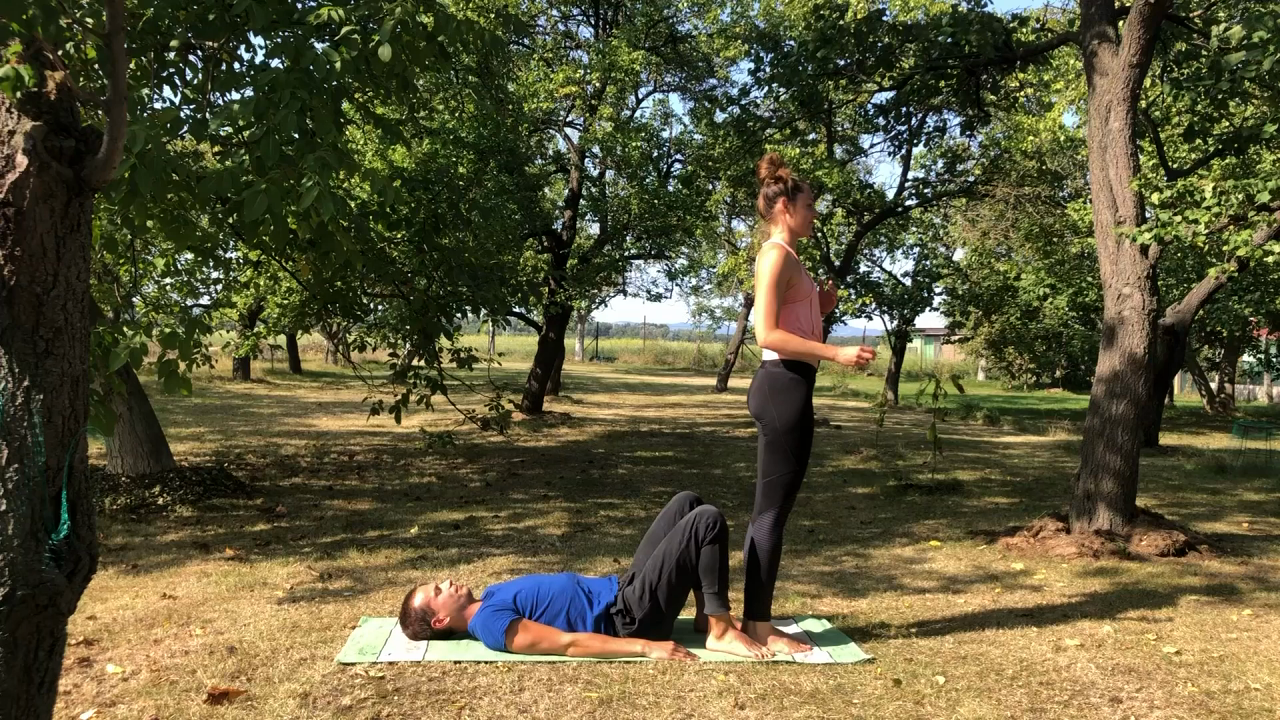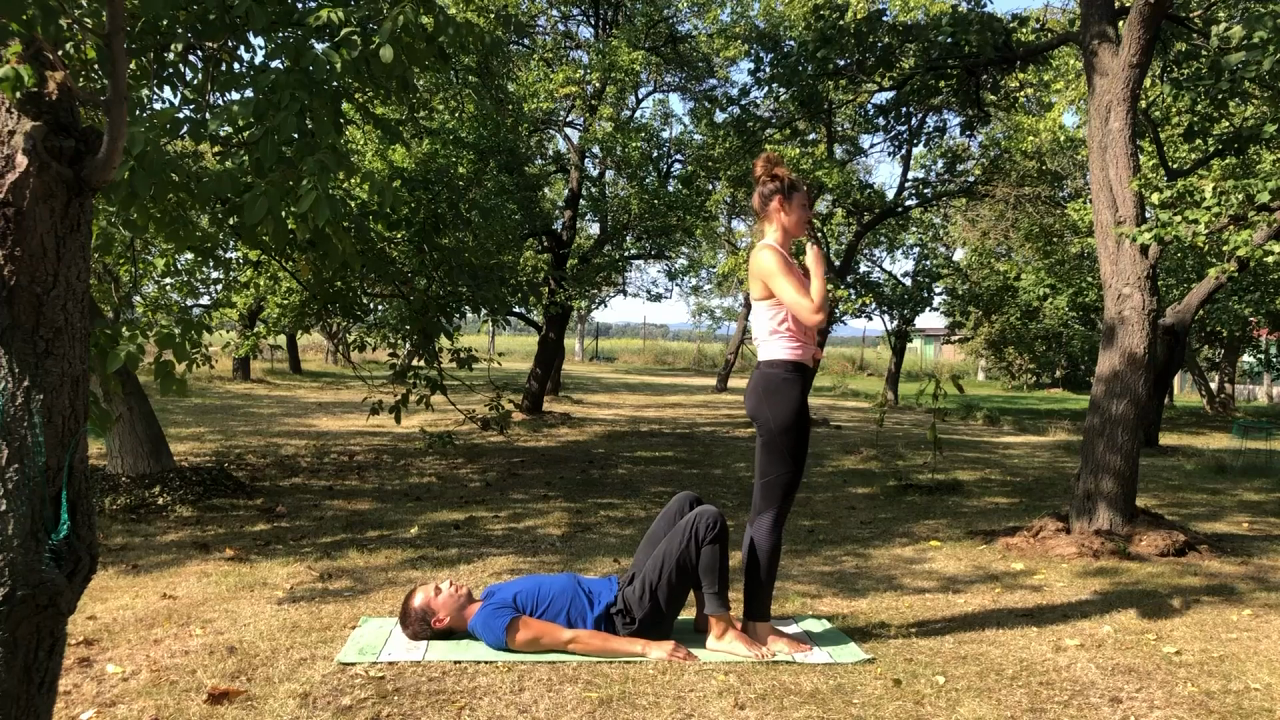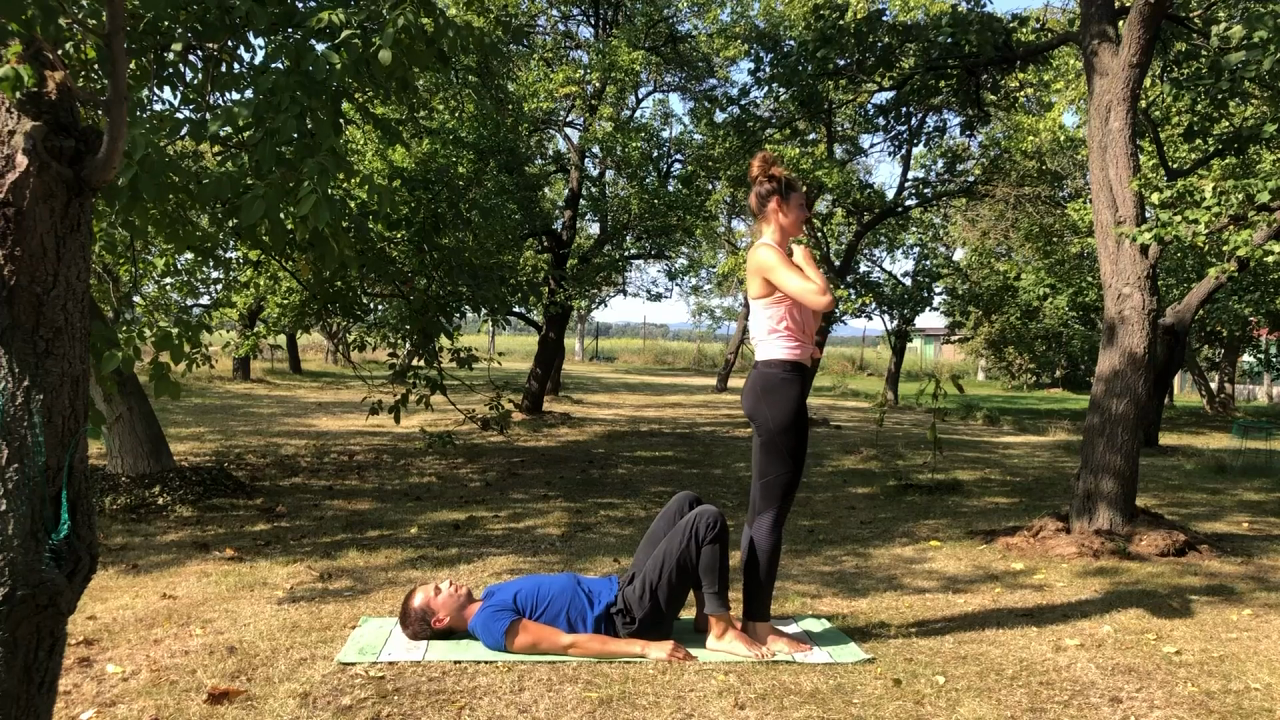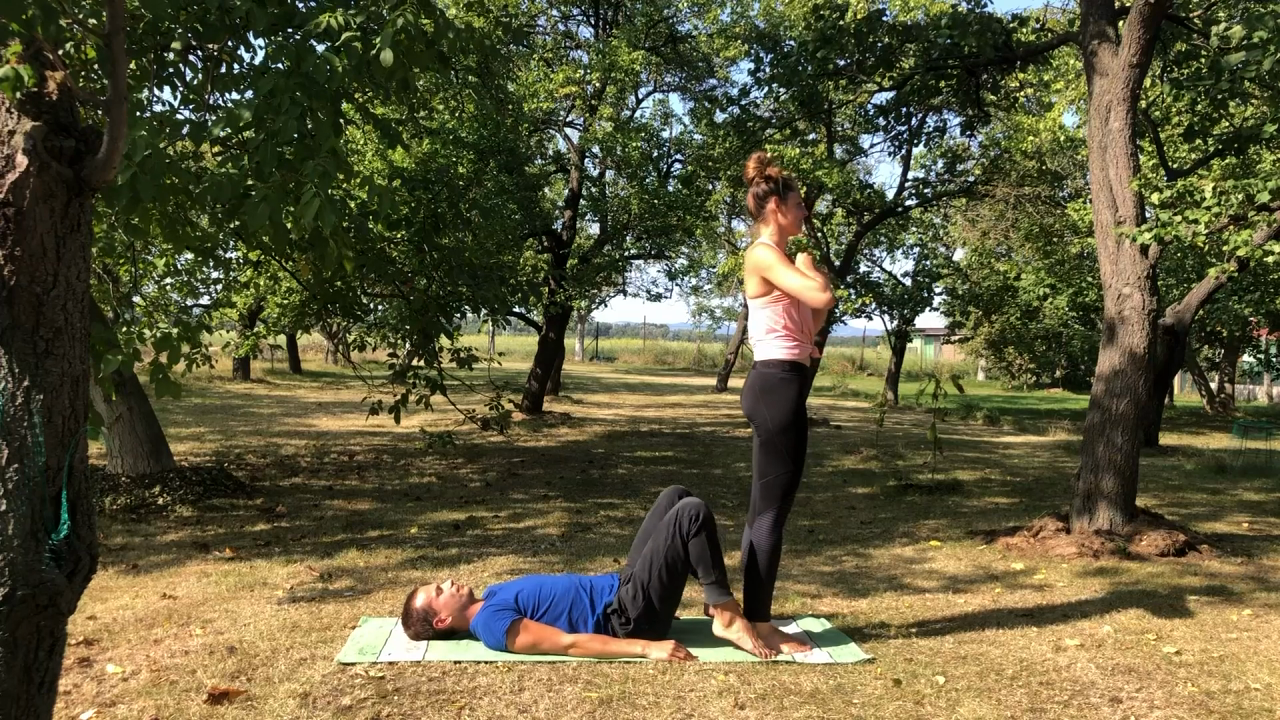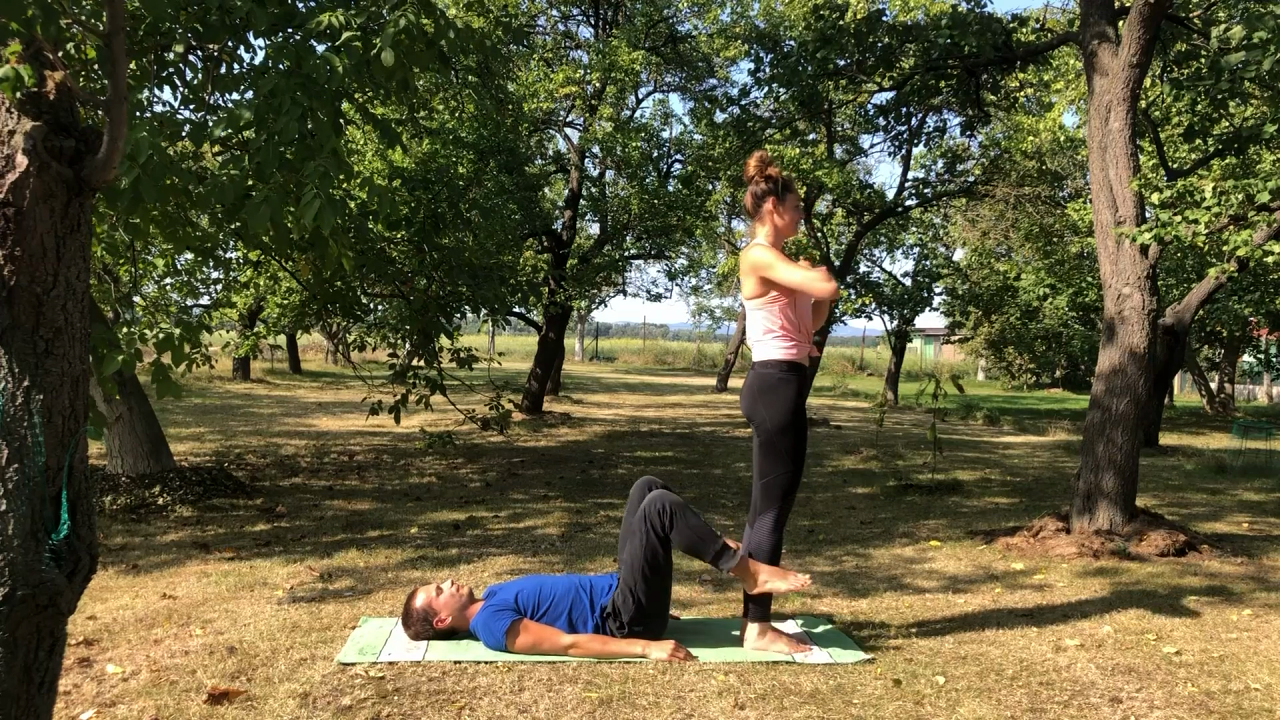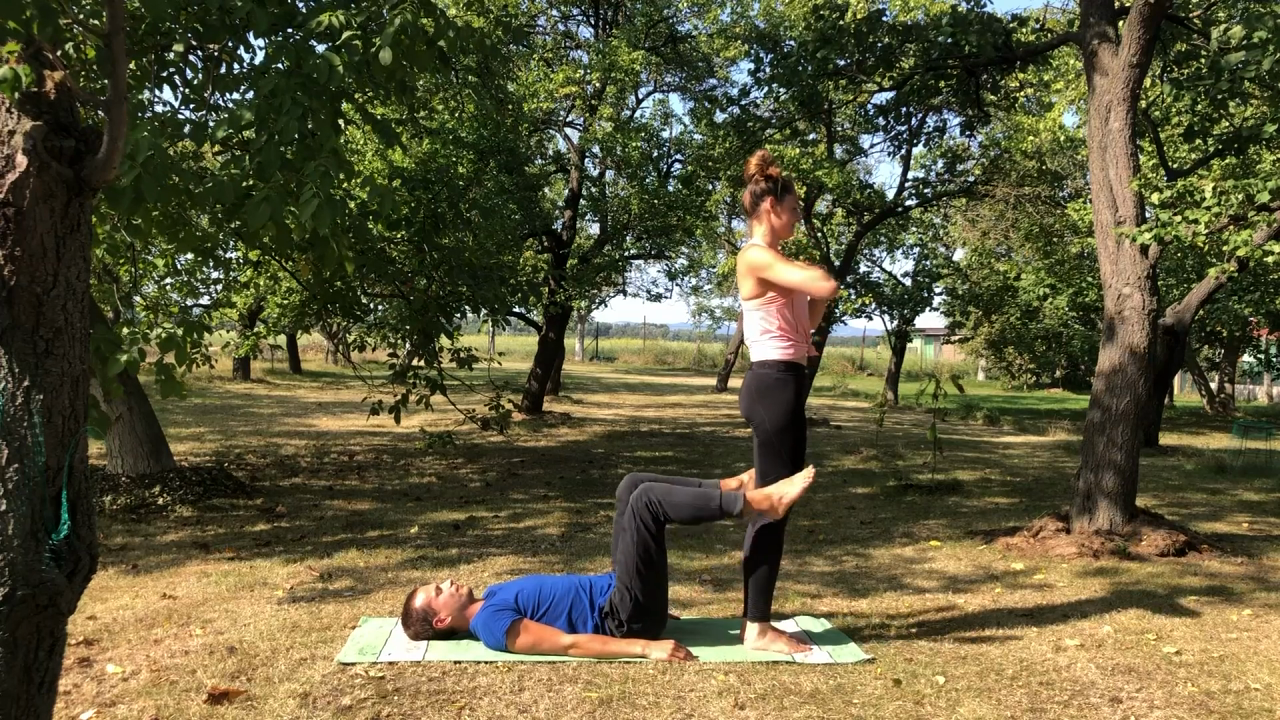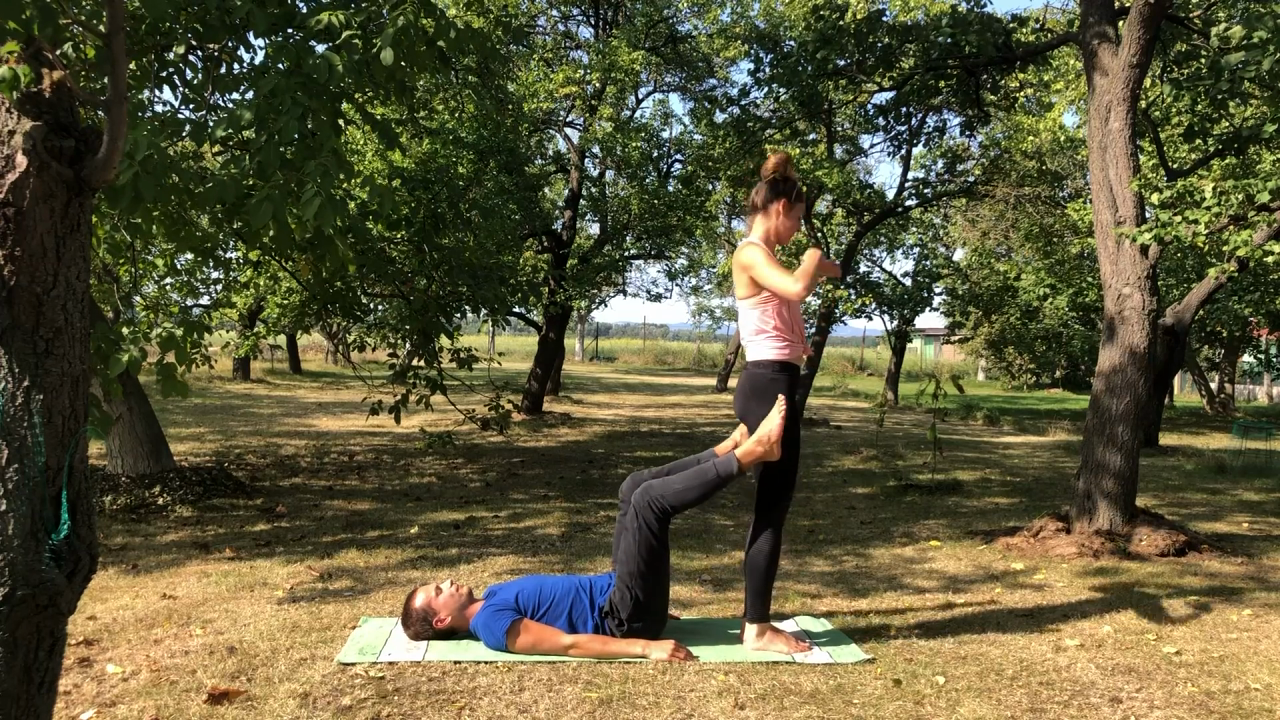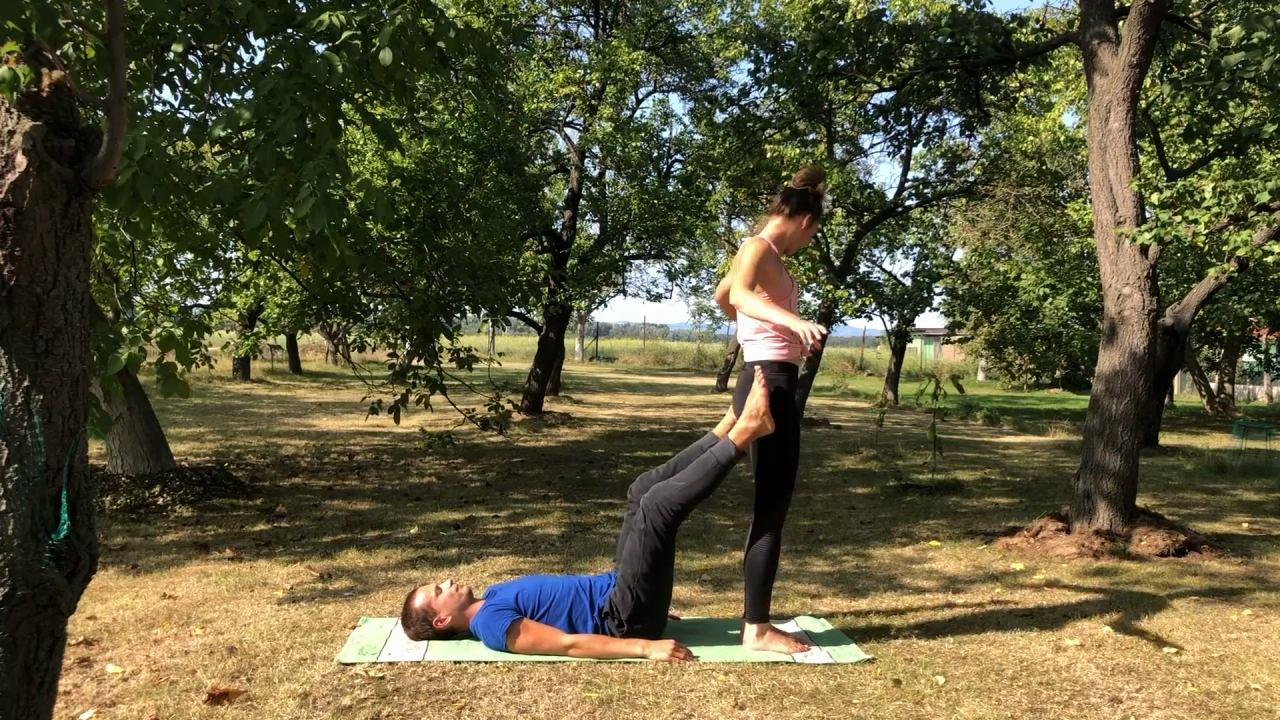
dt=0.3s
person 1, frame 1
left shoulder: (788, 259)
right shoulder: (775, 256)
right elbow: (769, 334)
left wrist: (820, 299)
right wrist: (838, 353)
left hip: (786, 387)
right hip: (784, 387)
left knee: (770, 509)
right knee: (772, 510)
left ankle: (755, 619)
right ankle: (758, 627)
person 1, frame 2
left shoulder: (781, 258)
right shoulder: (768, 256)
left elbow: (803, 326)
right elbow: (814, 315)
left wrist: (810, 272)
right wrist: (817, 268)
left hip: (783, 383)
right hip: (781, 385)
left knee: (767, 508)
right knee: (771, 509)
left ankle: (756, 620)
right ankle: (759, 628)
person 1, frame 3
left shoulder: (779, 257)
right shoulder: (767, 255)
left elbow: (808, 318)
right elbow: (824, 300)
left wrist: (804, 263)
right wrist: (806, 259)
left hip: (779, 383)
right hip: (779, 385)
left knee: (765, 509)
right knee: (770, 510)
left ankle: (755, 619)
right ankle: (757, 627)
person 1, frame 4
left shoulder: (777, 257)
right shoulder: (764, 253)
left elbow: (813, 320)
right elbow: (824, 297)
left wrist: (809, 272)
right wrist: (809, 266)
left hip: (779, 383)
right hip: (778, 384)
left knee: (765, 509)
right knee: (771, 510)
left ankle: (755, 619)
right ankle: (758, 626)
person 1, frame 5
left shoulder: (775, 258)
right shoulder: (760, 255)
left elbow: (811, 321)
right elbow: (829, 287)
left wrist: (816, 288)
right wrist: (813, 273)
left hip: (778, 384)
right hip: (776, 385)
left knee: (766, 508)
right knee: (772, 509)
left ankle: (755, 618)
right ankle: (758, 628)
person 1, frame 6
left shoulder: (772, 259)
right shoulder: (756, 256)
left elbow: (807, 319)
right elbow: (827, 286)
left wrist: (811, 286)
right wrist: (811, 272)
left hip: (777, 384)
right hip: (775, 384)
left knee: (766, 507)
right knee: (774, 508)
left ankle: (755, 619)
right ankle: (759, 628)
person 1, frame 7
left shoulder: (763, 253)
right shoulder: (752, 250)
left elbow: (786, 292)
right elbow: (795, 290)
left wrist: (813, 272)
right wrist: (813, 263)
left hip: (772, 382)
right hip: (769, 383)
left knee: (770, 504)
right knee: (771, 507)
left ankle: (755, 619)
right ankle: (756, 629)
person 1, frame 8
left shoulder: (767, 254)
right shoulder: (759, 248)
left elbow: (723, 295)
right elbow: (736, 294)
right wrist: (793, 319)
left hip: (774, 382)
right hip: (771, 382)
left knee: (772, 505)
right knee: (772, 506)
left ankle: (756, 619)
right ankle: (757, 628)
person 2, frame 1
left shoulder: (491, 596)
right shoulder: (490, 624)
right elbow: (568, 643)
right wrist: (646, 647)
left hip: (620, 590)
right hip: (631, 616)
left knee: (687, 503)
right knee: (707, 521)
left ankle: (707, 614)
right ankle: (720, 631)
person 2, frame 2
left shoulder: (490, 597)
right shoulder: (491, 623)
right elbow: (569, 639)
right wrist: (646, 647)
left hip: (620, 589)
right hip: (630, 615)
left knee: (687, 503)
right knee: (707, 521)
left ankle: (707, 614)
right ankle: (720, 629)
person 2, frame 3
left shoulder: (491, 596)
right shoulder: (491, 625)
right elbow: (567, 643)
right wrist: (646, 647)
left hip: (621, 590)
right hip: (631, 617)
left knee: (688, 503)
right knee: (708, 521)
left ankle: (708, 612)
right ankle: (720, 630)
person 2, frame 4
left shoulder: (491, 597)
right shoulder: (491, 625)
right elbow: (568, 643)
right wrist: (645, 648)
left hip: (617, 588)
right hip: (629, 616)
left knee: (677, 497)
right knee: (692, 512)
left ankle: (718, 603)
right ankle: (725, 616)
person 2, frame 5
left shoulder: (493, 598)
right shoulder: (492, 625)
right elbow: (569, 644)
right wrist: (647, 647)
left hip: (615, 591)
right hip: (627, 617)
left knee: (647, 488)
right knee: (659, 505)
left ankle: (728, 552)
right ankle: (746, 570)
person 2, frame 6
left shoulder: (492, 598)
right shoulder: (491, 624)
right elbow: (569, 643)
right wrist: (648, 648)
left hip: (611, 591)
right hip: (626, 618)
left knee: (634, 486)
right knee: (646, 498)
left ankle: (739, 490)
right ankle: (756, 502)
person 2, frame 7
left shoulder: (491, 600)
right shoulder: (490, 624)
right elbow: (569, 644)
right wrist: (646, 648)
left hip: (613, 594)
right hip: (626, 618)
left knee: (636, 487)
right knee: (648, 499)
left ankle: (734, 448)
right ankle: (745, 457)
person 2, frame 8
left shoulder: (492, 600)
right shoulder: (492, 624)
right elbow: (568, 643)
right wrist: (646, 647)
left hip: (613, 592)
right hip: (625, 617)
left knee: (646, 489)
right knee: (657, 503)
left ankle: (729, 429)
right ankle: (741, 437)
